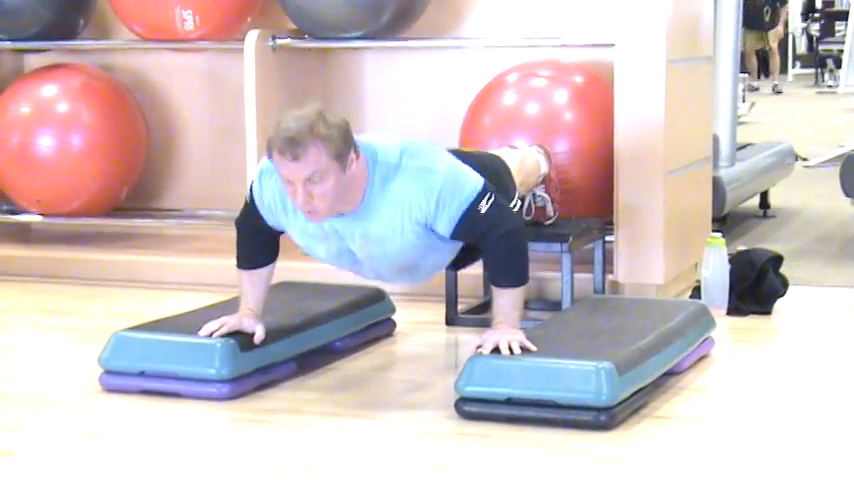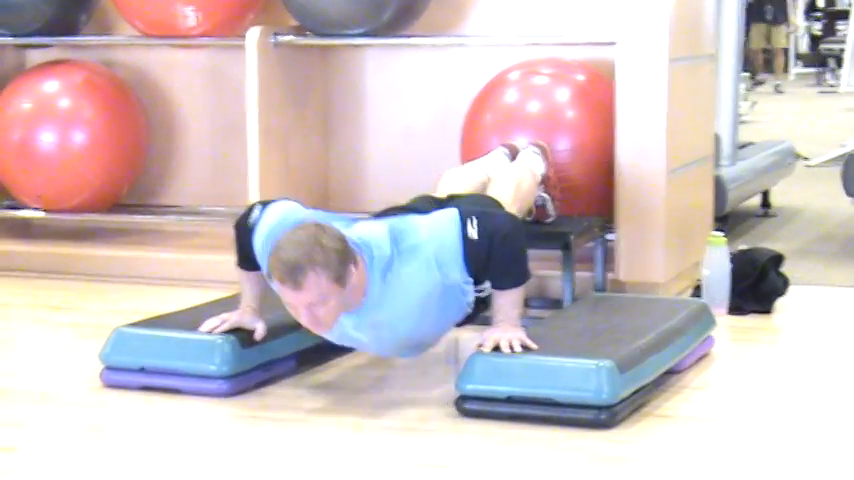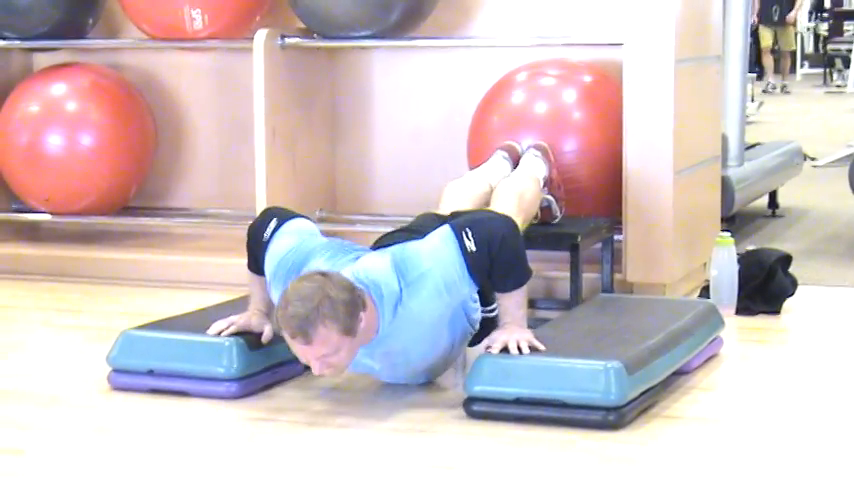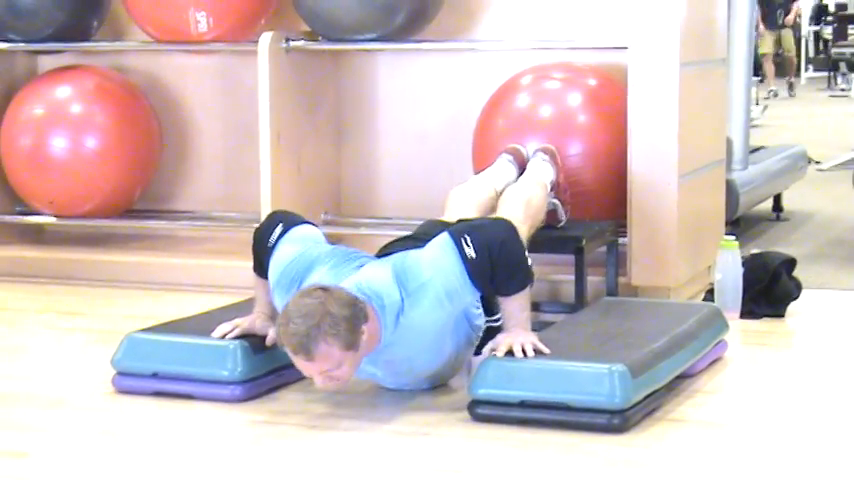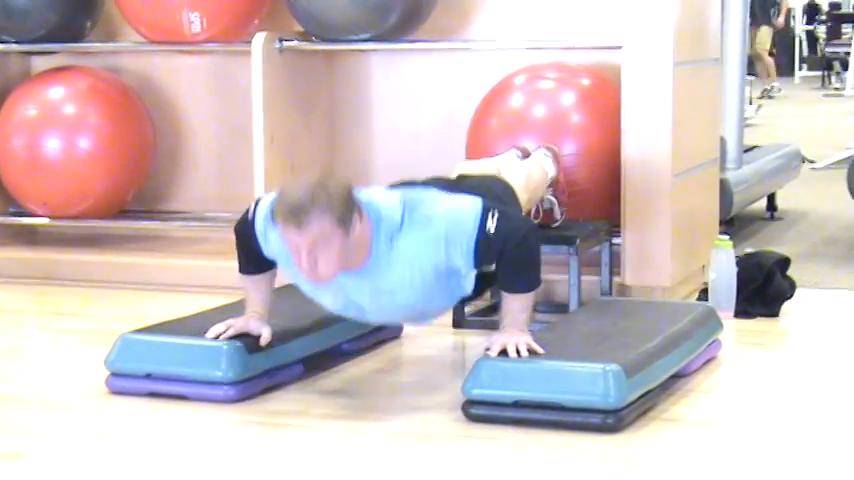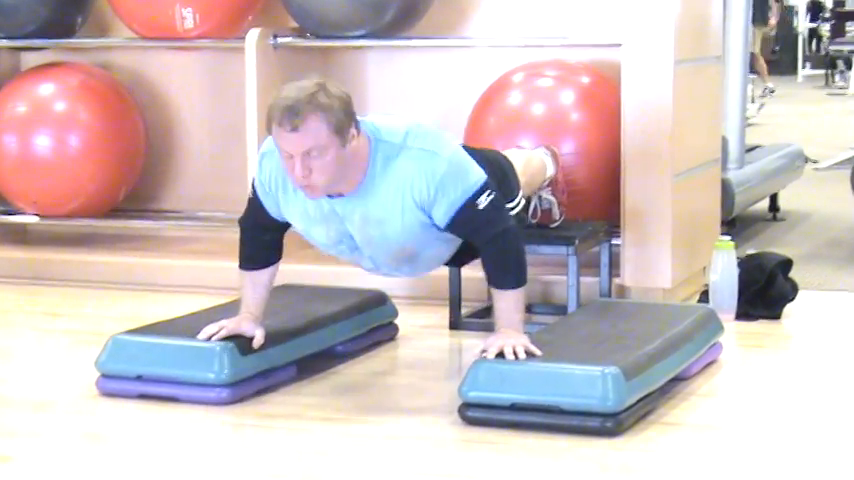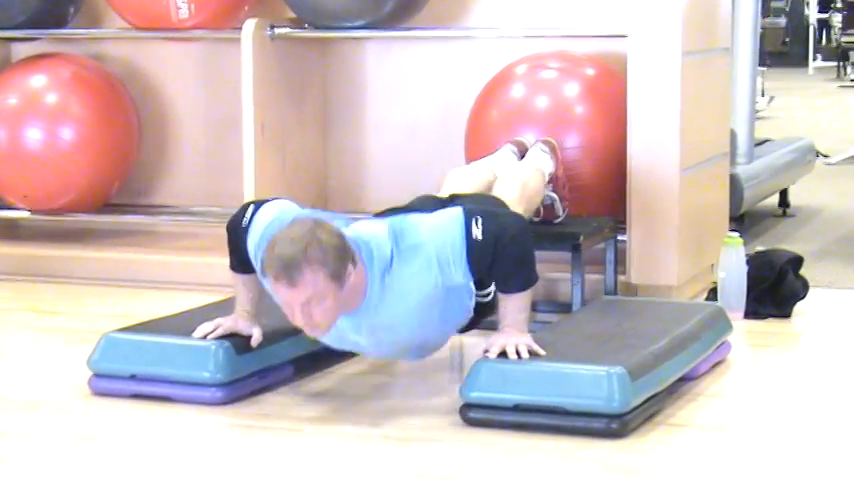
dt=0.3s
person 1, frame 1
left shoulder: (422, 180)
right shoulder: (276, 178)
left elbow: (506, 235)
right elbow: (253, 228)
left wrist: (506, 326)
right wrist: (249, 311)
left hip: (476, 205)
left knee: (500, 171)
left ankle: (536, 164)
right ankle: (505, 150)
person 1, frame 2
left shoulder: (413, 263)
right shoulder: (276, 234)
left elbow: (504, 231)
right elbow: (248, 225)
left wrist: (507, 323)
right wrist: (249, 308)
left knee: (504, 197)
right knee: (451, 189)
left ankle: (533, 162)
right ankle: (499, 157)
person 1, frame 3
left shoulder: (422, 291)
right shoulder: (293, 272)
left elbow: (500, 235)
right elbow: (269, 222)
left wrist: (514, 324)
right wrist: (259, 311)
right hip: (399, 245)
left knee: (505, 211)
right knee: (451, 207)
left ankle: (535, 165)
right ankle: (500, 162)
person 1, frame 4
left shoulder: (419, 300)
right shoulder: (295, 283)
left elbow: (499, 239)
right elbow: (276, 226)
left wrist: (518, 327)
right hip: (406, 252)
left knee: (514, 219)
right knee: (457, 213)
left ankle: (542, 168)
right ankle: (507, 165)
person 1, frame 5
left shoulder: (424, 228)
right shoulder: (279, 218)
left elbow: (515, 235)
right elbow: (249, 231)
left wrist: (514, 328)
right wrist: (255, 314)
left hip: (484, 225)
left knee: (512, 193)
right knee: (460, 179)
left ankle: (543, 165)
right ankle: (511, 157)
person 1, frame 6
left shoulder: (423, 163)
right shoulder: (275, 162)
left elbow: (499, 235)
right elbow: (259, 229)
left wrist: (509, 329)
right wrist: (249, 315)
left hip: (484, 200)
left knee: (514, 174)
left ankle: (543, 165)
right ankle: (519, 156)
person 1, frame 7
left shoulder: (413, 262)
right shoulder: (271, 240)
left elbow: (510, 232)
right elbow: (242, 221)
left wrist: (514, 329)
right wrist: (245, 314)
right hip: (397, 224)
left knee: (508, 200)
right knee: (452, 192)
left ankle: (540, 161)
right ankle: (508, 155)
